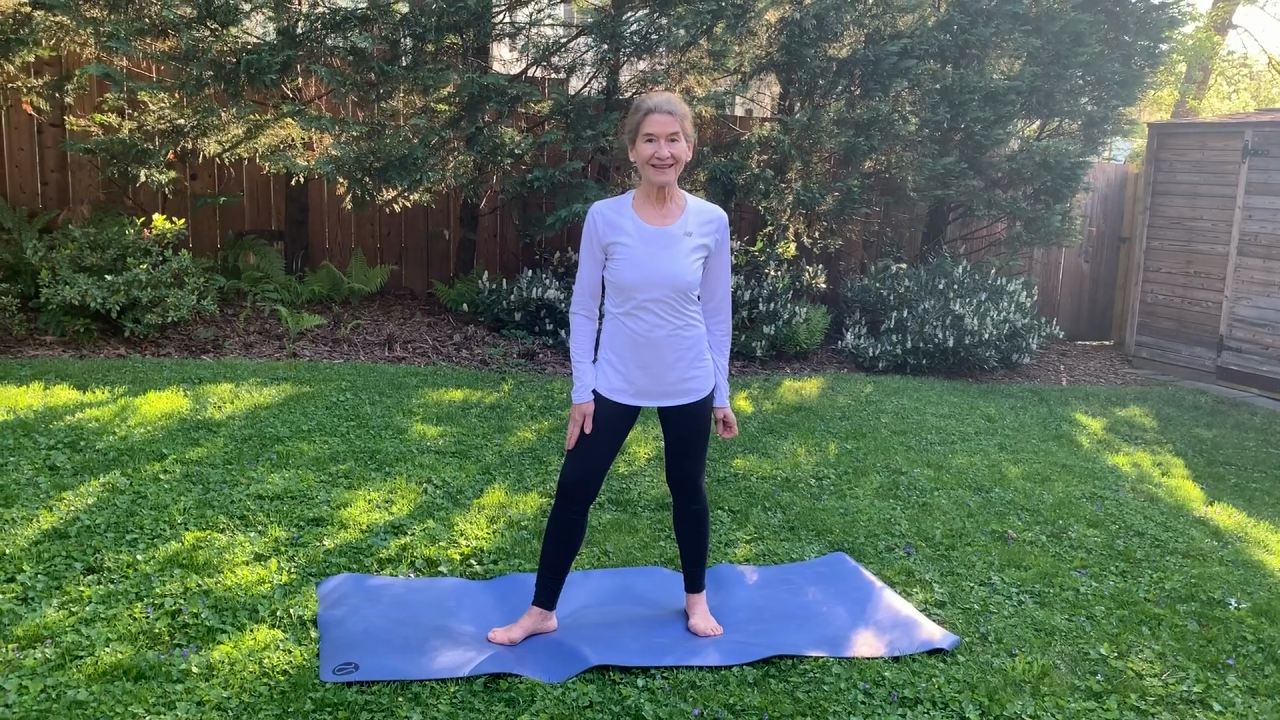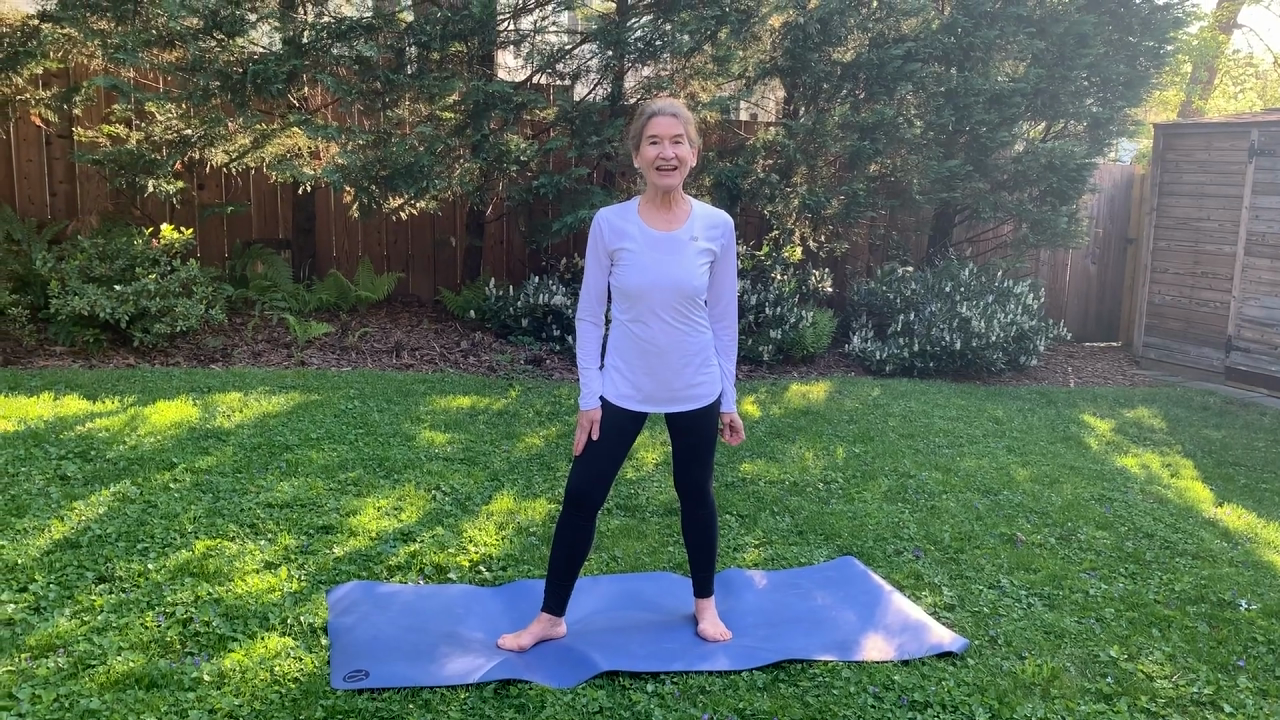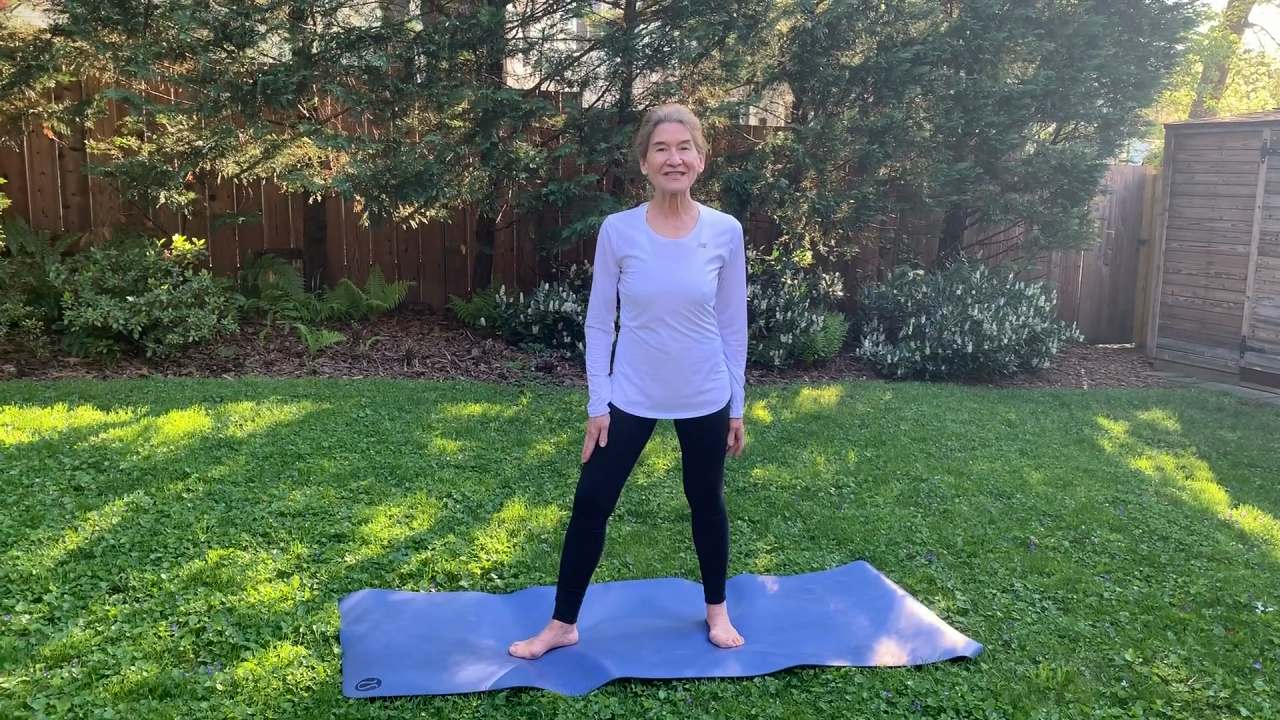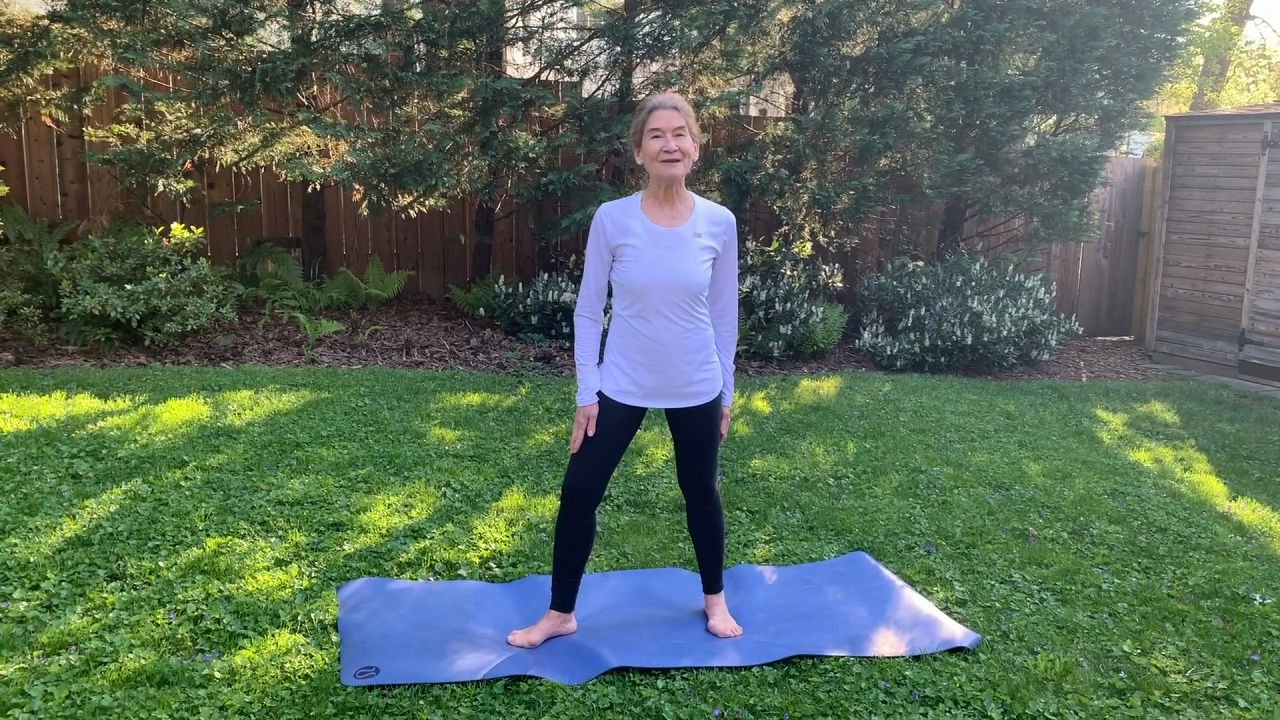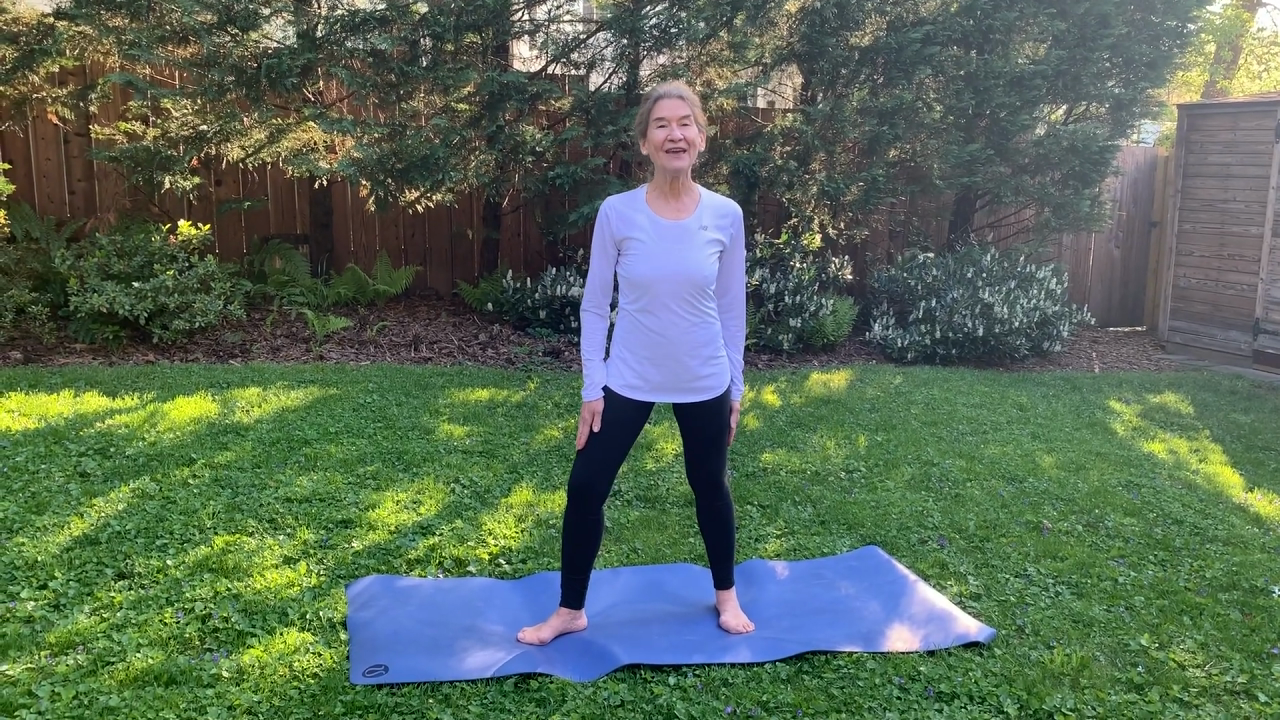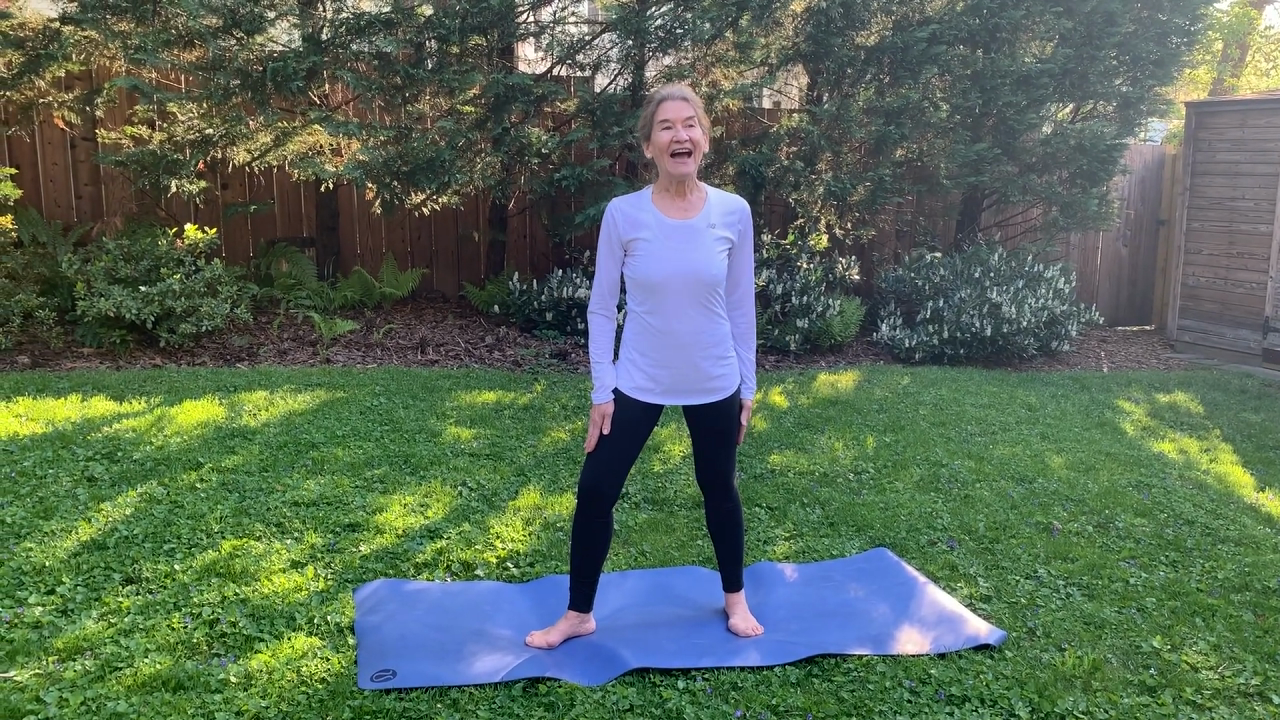
dt=0.7s
person 1, frame 1
left shoulder: (711, 222)
right shoulder: (604, 218)
left elbow: (717, 313)
right elbow: (583, 309)
left wrist: (721, 394)
right wrist: (581, 390)
left hip: (687, 386)
right hip: (615, 384)
left knee: (688, 490)
right knee: (573, 490)
left ankle: (695, 598)
right ankle: (541, 610)
person 1, frame 2
left shoulder: (716, 226)
right shoulder: (609, 224)
left elbow: (723, 318)
right elbow: (589, 315)
left wrist: (728, 399)
right wrist: (588, 396)
left hip: (694, 392)
right hip: (622, 390)
left knee: (696, 496)
right knee: (581, 497)
left ankle: (704, 603)
right ankle: (551, 616)
person 1, frame 3
left shoulder: (725, 232)
right shoulder: (618, 231)
left elbow: (733, 324)
right elbow: (599, 322)
left wrist: (737, 404)
right wrist: (597, 404)
left hip: (704, 398)
right hip: (632, 397)
left knee: (707, 502)
right knee: (590, 503)
left ankle: (717, 609)
right ankle: (563, 624)
person 1, frame 4
left shoulder: (719, 222)
right shoulder: (611, 219)
left elbow: (724, 313)
right elbow: (589, 310)
left wrist: (726, 391)
right wrist: (586, 392)
left hip: (695, 388)
right hip: (623, 386)
left knee: (701, 493)
right knee: (579, 492)
left ankle: (714, 599)
right ankle: (560, 613)
person 1, frame 5
left shoulder: (725, 215)
right shoulder: (616, 213)
left elbow: (732, 308)
right elbow: (595, 305)
left wrist: (735, 386)
right wrist: (592, 387)
left hip: (703, 382)
right hip: (629, 380)
left knee: (710, 488)
right knee: (585, 489)
left ankle: (725, 595)
right ankle: (570, 610)
person 1, frame 6
left shoulder: (733, 212)
right shoulder: (622, 214)
left elbow: (741, 306)
right elbow: (602, 307)
left wrist: (748, 384)
right wrist: (601, 390)
left hip: (713, 383)
right hip: (638, 383)
left knee: (719, 490)
right knee: (595, 491)
left ankle: (734, 597)
right ankle: (579, 613)
